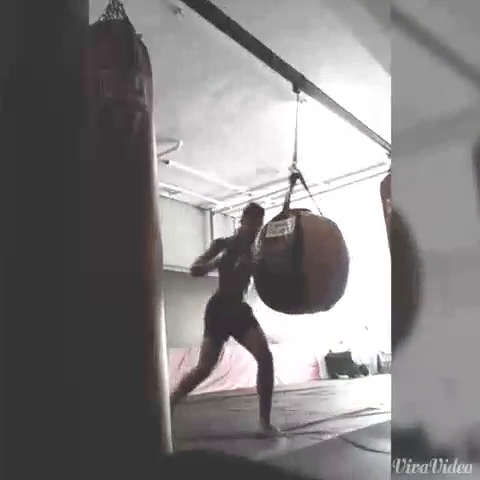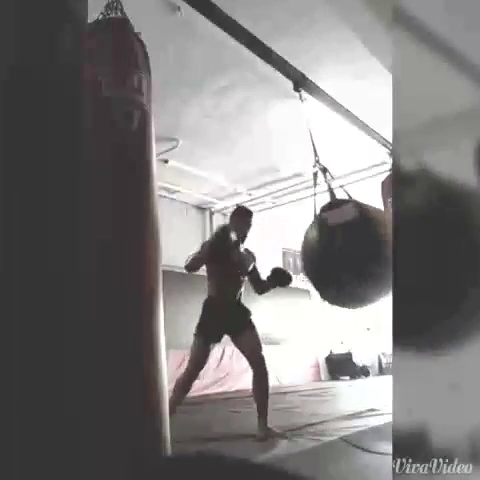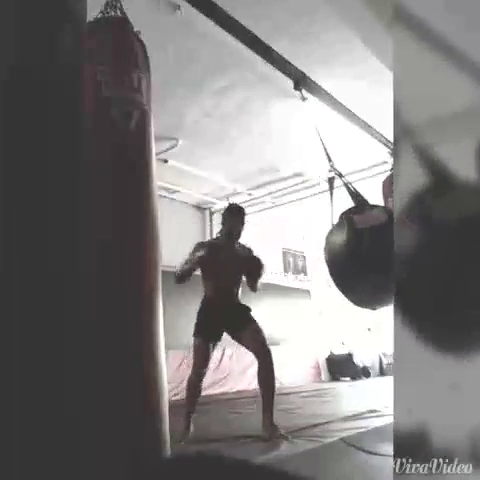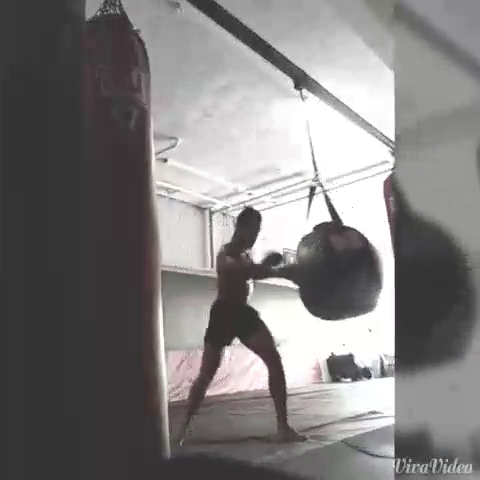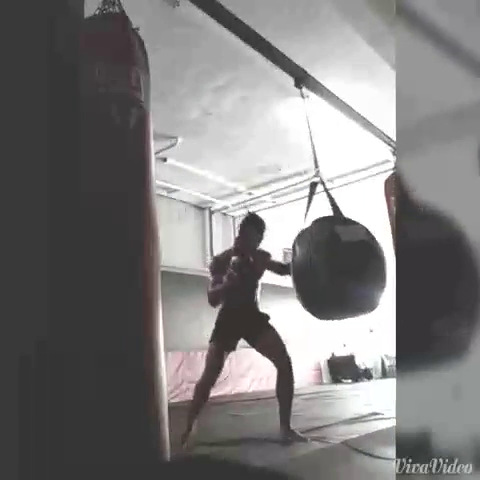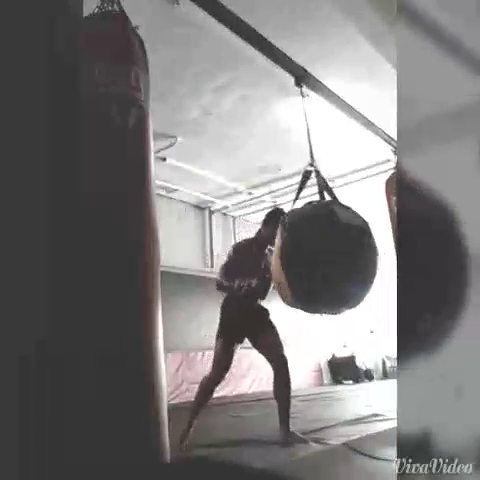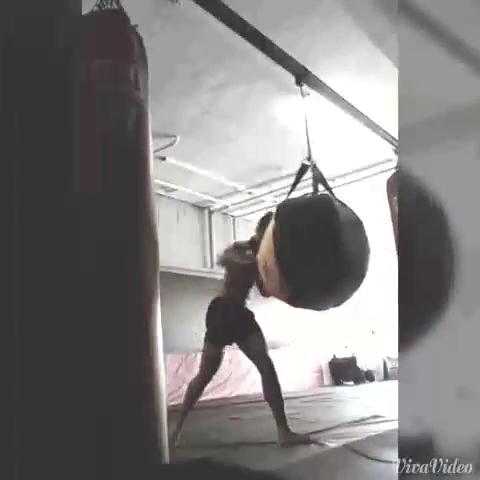
dt=0.4s
person 1, frame 1
left shoulder: (255, 249)
right shoulder: (222, 244)
right elbow: (195, 269)
right wrist: (221, 259)
left hip: (240, 309)
right hip: (219, 306)
left knee: (266, 359)
right knee: (205, 369)
left ankle: (265, 421)
person 1, frame 2
left shoulder: (248, 256)
right shoulder: (213, 246)
left elbow: (259, 288)
right elbow: (190, 266)
left wrist: (273, 281)
right wrist: (212, 245)
left hip: (237, 310)
right hip: (213, 309)
left knee: (259, 363)
right knee: (193, 369)
left ankle: (263, 425)
person 1, frame 3
left shoulder: (245, 252)
right shoulder: (204, 248)
left elbow: (253, 287)
right elbow: (179, 278)
left wrist: (255, 274)
right wrist: (195, 262)
left hip: (235, 308)
right hip: (210, 308)
left knee: (265, 355)
right knee: (198, 370)
left ankle: (268, 424)
right ankle: (187, 424)
person 1, frame 4
left shoulder: (245, 254)
right shoulder: (228, 252)
left elbow: (255, 273)
right elbow: (244, 271)
left wrist: (267, 267)
right wrist: (280, 272)
left hip: (244, 312)
right hip: (224, 312)
left knee: (275, 361)
right knee: (206, 375)
left ankle: (283, 426)
right ankle: (185, 426)
person 1, frame 5
left shoulder: (261, 257)
right shoulder: (222, 260)
left elbow: (284, 269)
right elbow: (213, 300)
right wrist: (229, 279)
left hip: (253, 316)
right hip: (228, 318)
left knee: (285, 363)
right knee: (210, 376)
left ankle: (285, 428)
right ankle: (188, 430)
person 1, frame 6
left shoulder: (268, 254)
right shoulder: (241, 249)
right elbow: (221, 283)
right wrist: (241, 287)
left hip: (255, 311)
right hip: (234, 311)
left knee: (281, 363)
right knee: (218, 372)
left ankle: (285, 429)
right ankle: (188, 427)
person 1, frame 7
left shoulder: (258, 257)
right shoulder: (241, 249)
right elbow: (224, 260)
right wrist: (253, 262)
left hip: (240, 312)
right hip: (223, 309)
left knee: (266, 365)
right knee: (206, 374)
left ankle: (283, 430)
right ankle: (178, 426)
